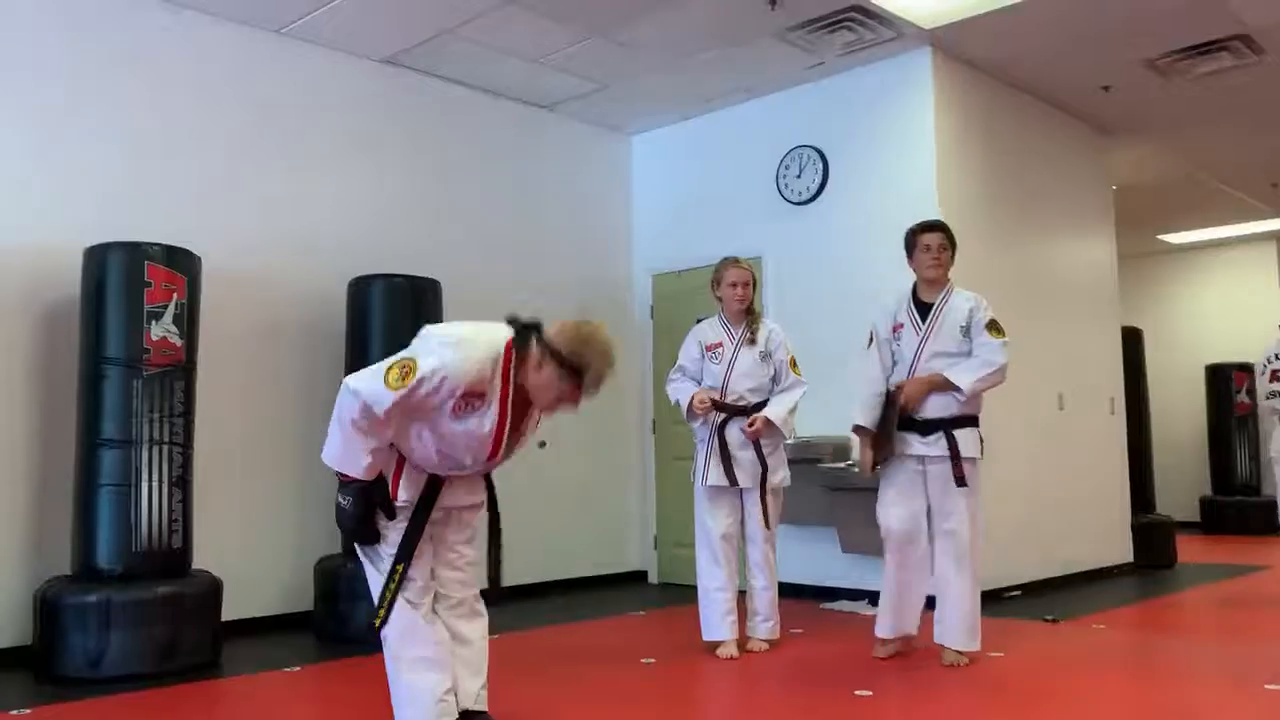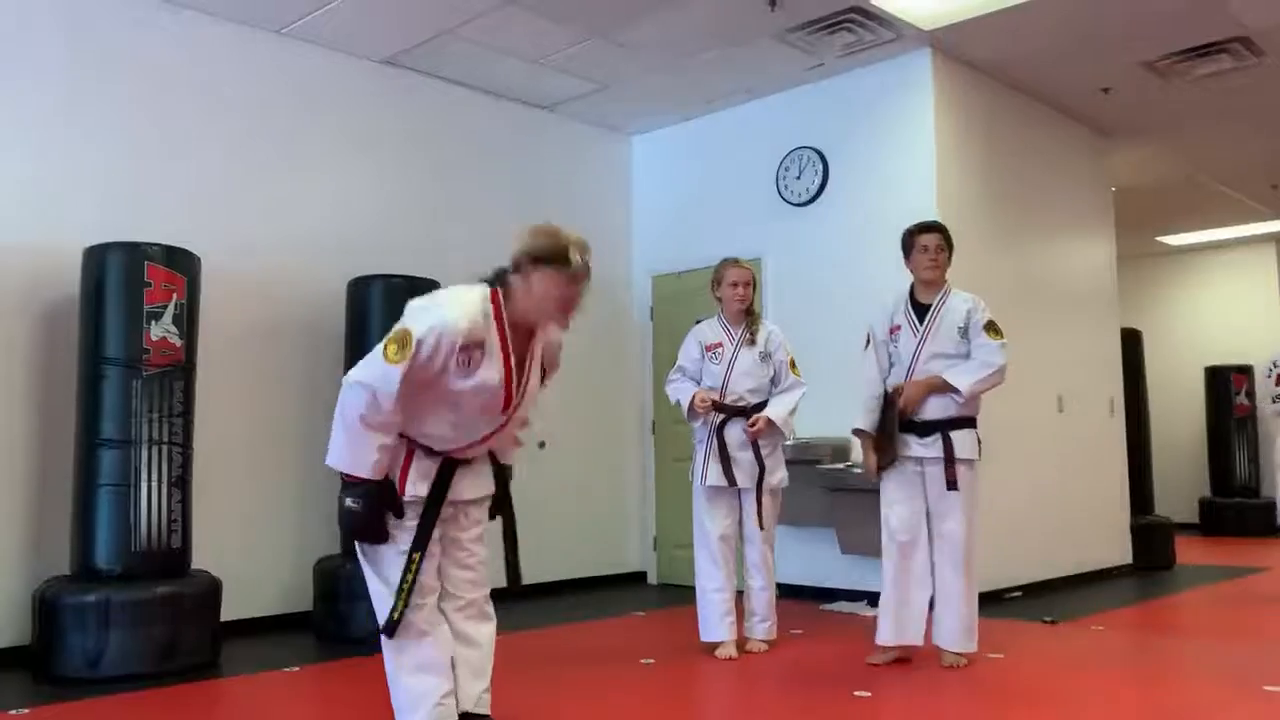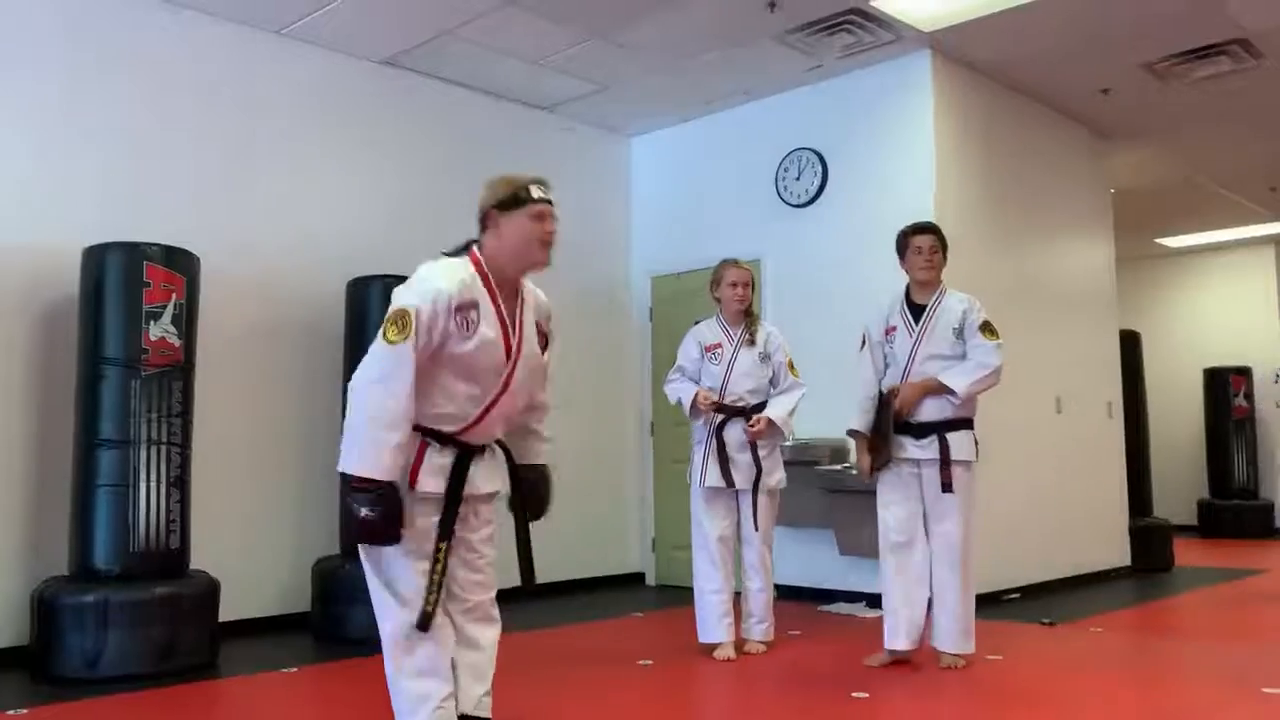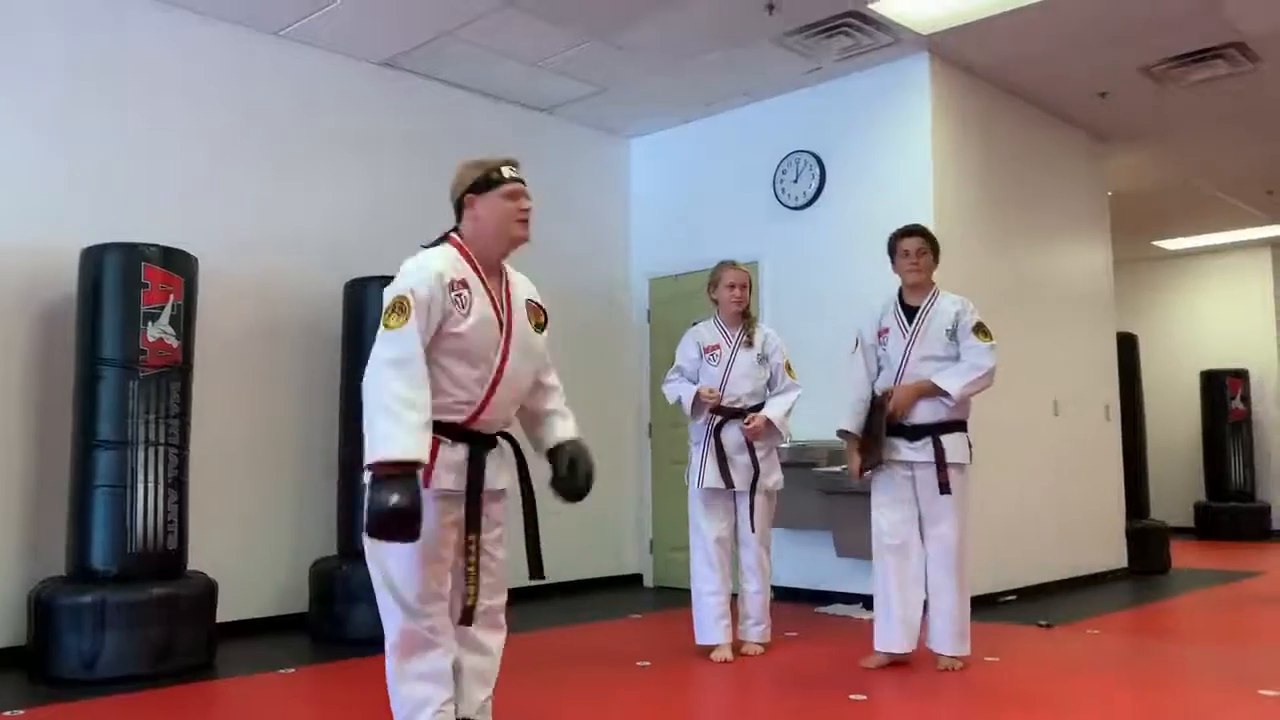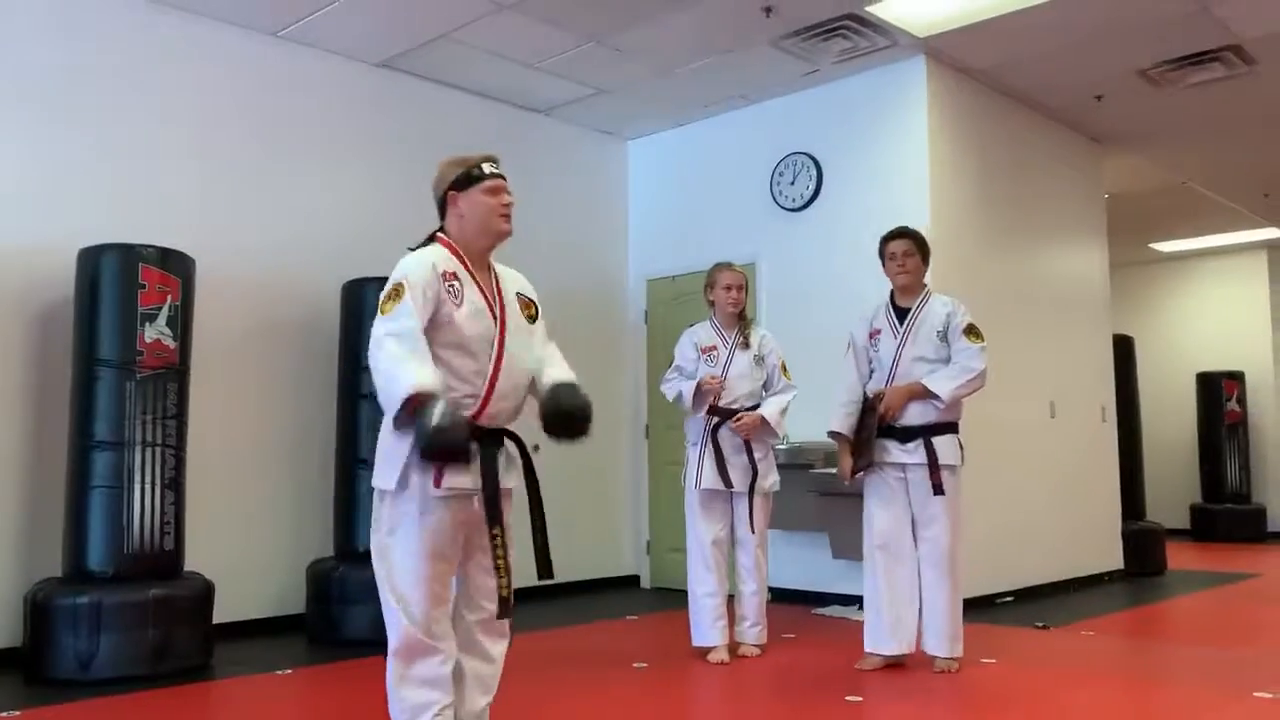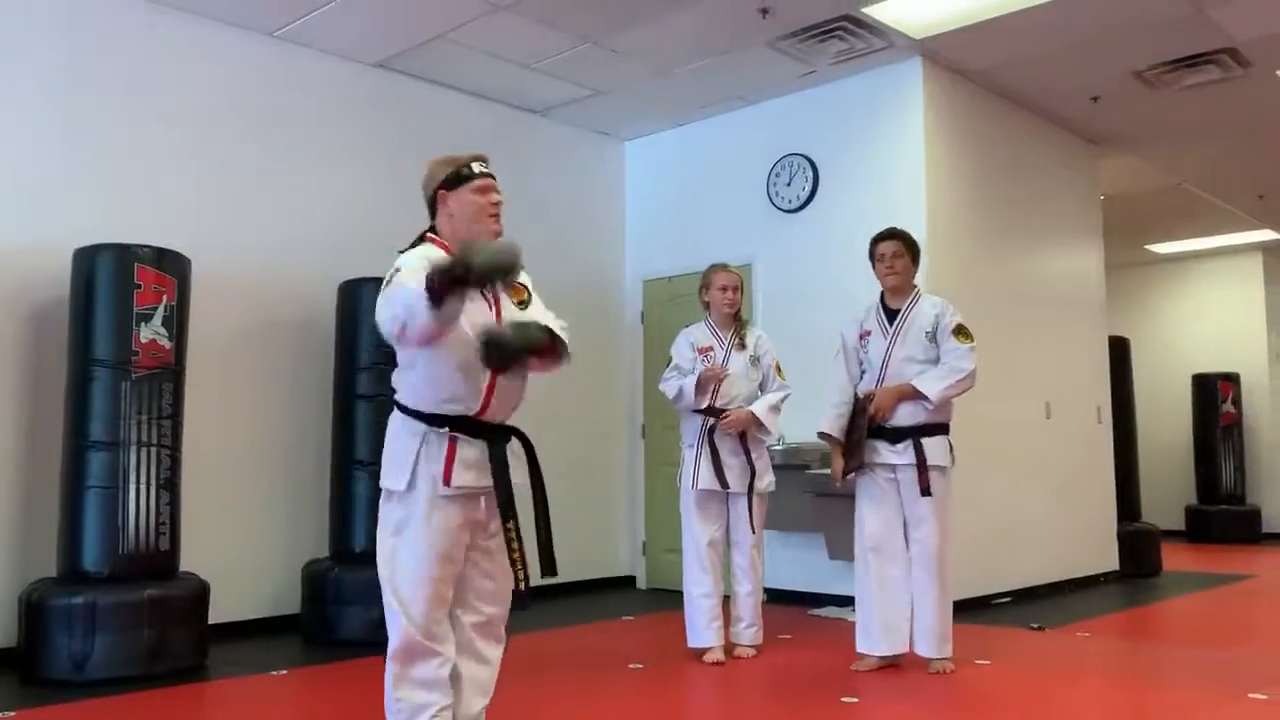
dt=0.1s
person 1, frame 1
left shoulder: (545, 383)
right shoulder: (461, 357)
right elbow: (362, 396)
left wrist: (480, 482)
right wrist: (355, 484)
left hip: (457, 487)
right hip: (393, 482)
left knee: (461, 602)
right knee: (407, 599)
person 1, frame 2
left shoulder: (547, 340)
right shoulder: (451, 318)
right elbow: (368, 391)
left wrist: (501, 469)
right wrist: (361, 484)
left hip: (465, 477)
right hip: (404, 475)
left knee: (468, 600)
right knee: (412, 603)
person 1, frame 3
left shoulder: (536, 306)
right shoulder: (440, 287)
left elbow: (529, 395)
right elbow: (382, 384)
left wrist: (530, 462)
right wrist: (369, 484)
left hip: (475, 470)
right hip: (409, 469)
left knee: (474, 603)
right knee: (413, 604)
person 1, frame 4
left shoulder: (522, 289)
right shoulder: (429, 273)
left elbow: (539, 381)
right elbow: (393, 369)
left wrist: (567, 443)
right wrist: (394, 471)
left hip: (487, 465)
right hip: (422, 465)
left knee: (485, 605)
right knee: (420, 609)
person 1, frame 5
left shoulder: (514, 284)
right shoulder: (423, 268)
left elbow: (540, 353)
right elbow: (391, 347)
left wrist: (563, 391)
right wrist: (422, 406)
left hip: (491, 462)
right hip: (425, 465)
left knee: (486, 607)
right knee: (421, 612)
person 1, frame 6
left shoulder: (507, 275)
right shoulder: (419, 266)
left elbow: (549, 331)
right elbow: (402, 318)
left wrist: (535, 338)
right wrist: (454, 280)
left hip: (495, 460)
right hip: (428, 457)
left knee: (484, 609)
right knee: (421, 613)
person 2, frame 1
left shoulder: (972, 307)
right shoulder: (892, 316)
left elbow: (993, 364)
right elbow: (874, 379)
left wrist: (930, 381)
right wrist: (866, 436)
left hip: (953, 437)
right hip: (903, 439)
left knee: (955, 536)
right knee: (899, 530)
left ankle: (956, 638)
right ankle: (897, 627)
person 2, frame 2
left shoulder: (970, 308)
right shoulder: (889, 317)
left elbow: (992, 366)
right elbow: (873, 382)
left wrist: (930, 384)
right wrist: (868, 441)
left hip: (951, 439)
right hip: (902, 441)
left knee: (953, 538)
right knee: (901, 534)
left ankle: (954, 640)
right ankle: (899, 636)
person 2, frame 3
left shoulder: (965, 309)
right shoulder: (885, 319)
left elbow: (987, 366)
right elbow: (868, 383)
left wrist: (925, 386)
right wrist: (861, 442)
left hip: (948, 440)
right hip: (897, 443)
left knee: (950, 539)
right knee: (898, 538)
left ankle: (952, 642)
right ankle: (898, 640)
person 2, frame 4
left shoulder: (958, 310)
right shoulder: (879, 321)
left elbow: (981, 368)
right elbow: (861, 385)
left wrist: (919, 388)
right wrist: (853, 442)
left hip: (942, 443)
right hip: (891, 445)
left knee: (945, 541)
right knee: (892, 541)
left ankle: (949, 644)
right ankle: (893, 642)
person 2, frame 5
left shoulder: (950, 312)
right shoulder: (870, 323)
left elbow: (972, 370)
right elbow: (854, 386)
left wrist: (910, 390)
right wrist: (845, 444)
left hip: (934, 444)
right hip: (883, 447)
left knee: (938, 543)
right knee: (884, 542)
left ankle: (943, 645)
right ankle: (889, 644)
person 2, frame 6
left shoulder: (940, 312)
right shoulder: (861, 325)
left elbow: (962, 370)
right elbow: (845, 387)
left wrist: (900, 391)
right wrist: (836, 446)
left hip: (924, 445)
right hip: (874, 448)
left knee: (928, 544)
right knee: (876, 543)
left ankle: (934, 646)
right ankle: (882, 645)
person 3, frame 1
left shoulder: (770, 334)
right shoulder: (701, 334)
left elbow: (792, 386)
right elbow: (678, 380)
left wrist: (769, 418)
right wrist: (692, 398)
left hip: (761, 445)
right hip: (716, 445)
left knee: (762, 540)
right knee: (717, 540)
left ankle: (761, 628)
right ankle: (724, 632)
person 3, frame 2
left shoulder: (770, 335)
right shoulder: (701, 335)
left elbow: (791, 387)
right elbow: (677, 380)
left wrist: (770, 418)
right wrist: (693, 398)
left hip: (760, 446)
right hip: (714, 446)
left knee: (760, 541)
right knee: (715, 541)
left ankle: (759, 628)
right ankle: (722, 633)
person 3, frame 3
left shoulder: (768, 336)
right shoulder: (699, 335)
left elbow: (790, 388)
right elbow: (676, 381)
left wrist: (770, 418)
right wrist: (695, 397)
left hip: (758, 447)
right hip: (713, 447)
left knee: (757, 541)
right knee: (713, 542)
left ankle: (756, 630)
right ankle: (721, 634)
person 3, frame 4
left shoulder: (766, 338)
right shoulder: (697, 336)
left elbow: (787, 389)
right elbow: (674, 381)
left wrist: (767, 418)
right wrist: (695, 395)
left hip: (755, 449)
right hip: (711, 448)
left knee: (755, 543)
right knee: (711, 544)
left ankle: (753, 631)
right ankle: (718, 636)
person 3, frame 5
left shoulder: (762, 340)
right shoulder: (694, 337)
left elbow: (784, 390)
right elbow: (672, 385)
left wrist: (760, 417)
right wrist: (698, 387)
left hip: (753, 450)
right hip: (708, 449)
left knee: (751, 544)
right knee: (708, 545)
left ankle: (750, 632)
right ankle: (714, 638)
person 3, frame 6
left shoulder: (757, 340)
right shoulder: (690, 338)
left elbow: (779, 390)
right elbow: (670, 385)
left wrist: (752, 415)
right wrist: (698, 382)
left hip: (748, 450)
right hip: (703, 450)
left knee: (747, 545)
right knee: (703, 546)
left ankle: (745, 634)
right ankle: (709, 639)
